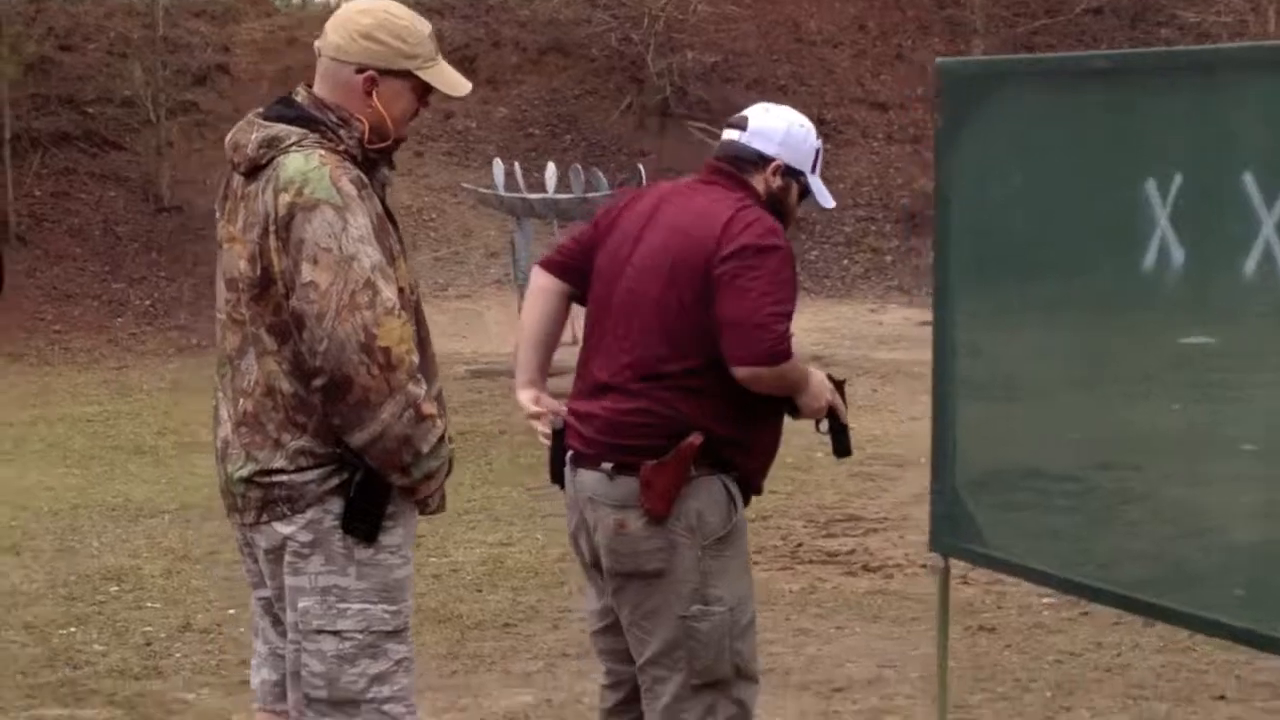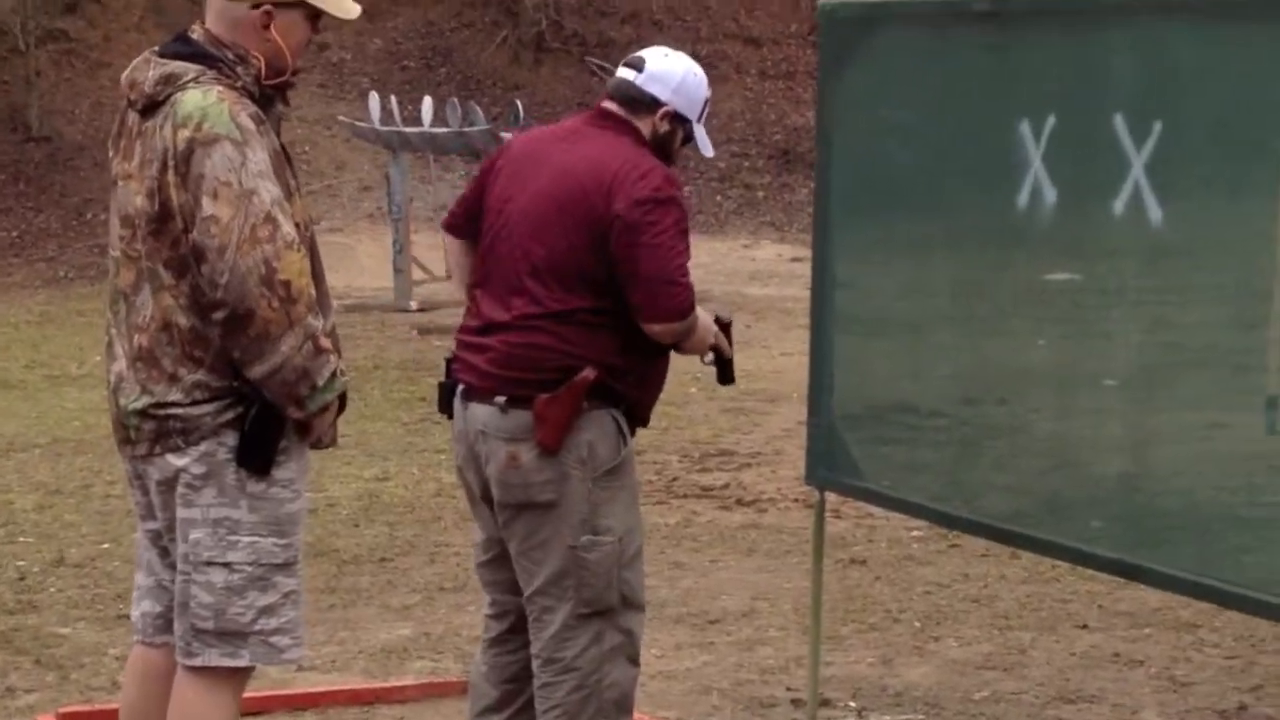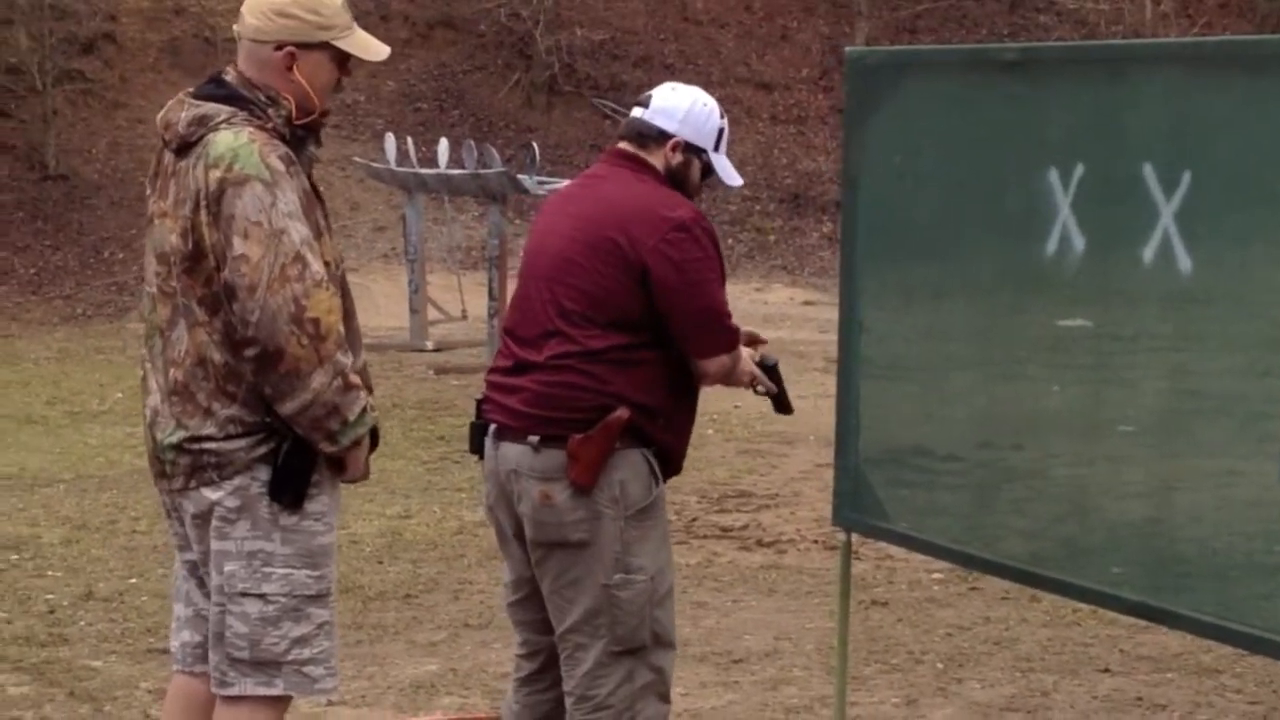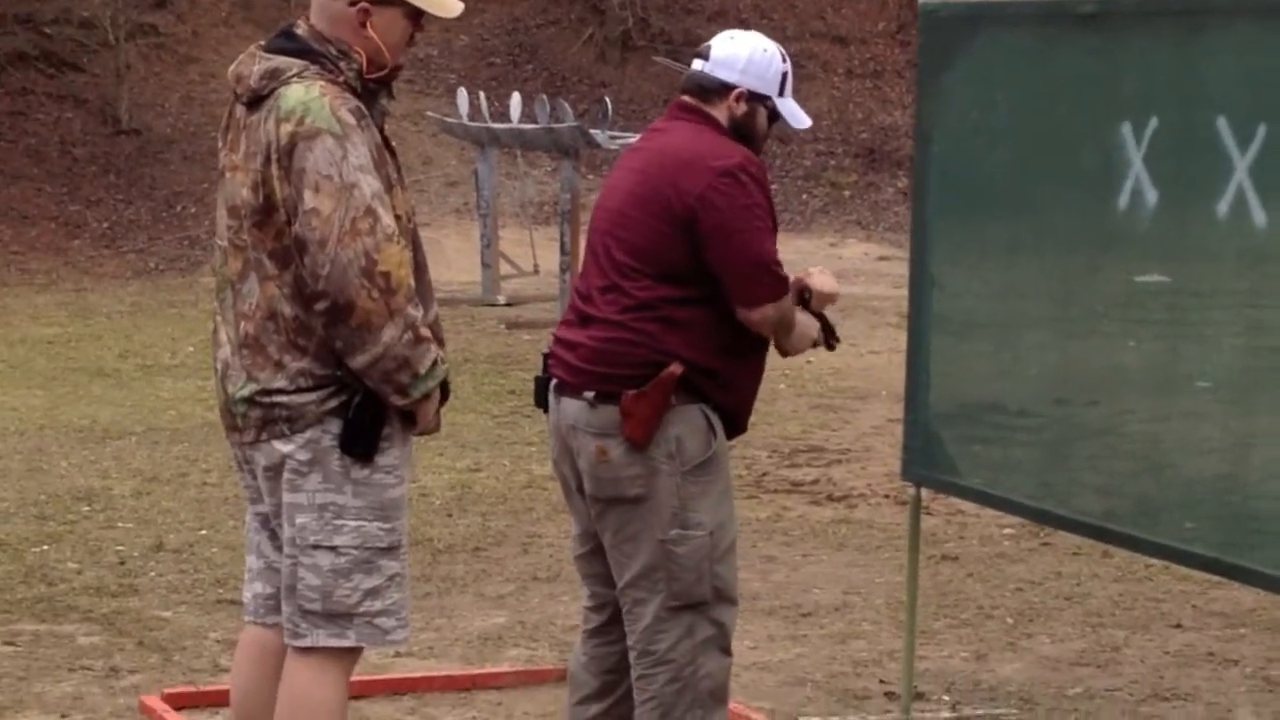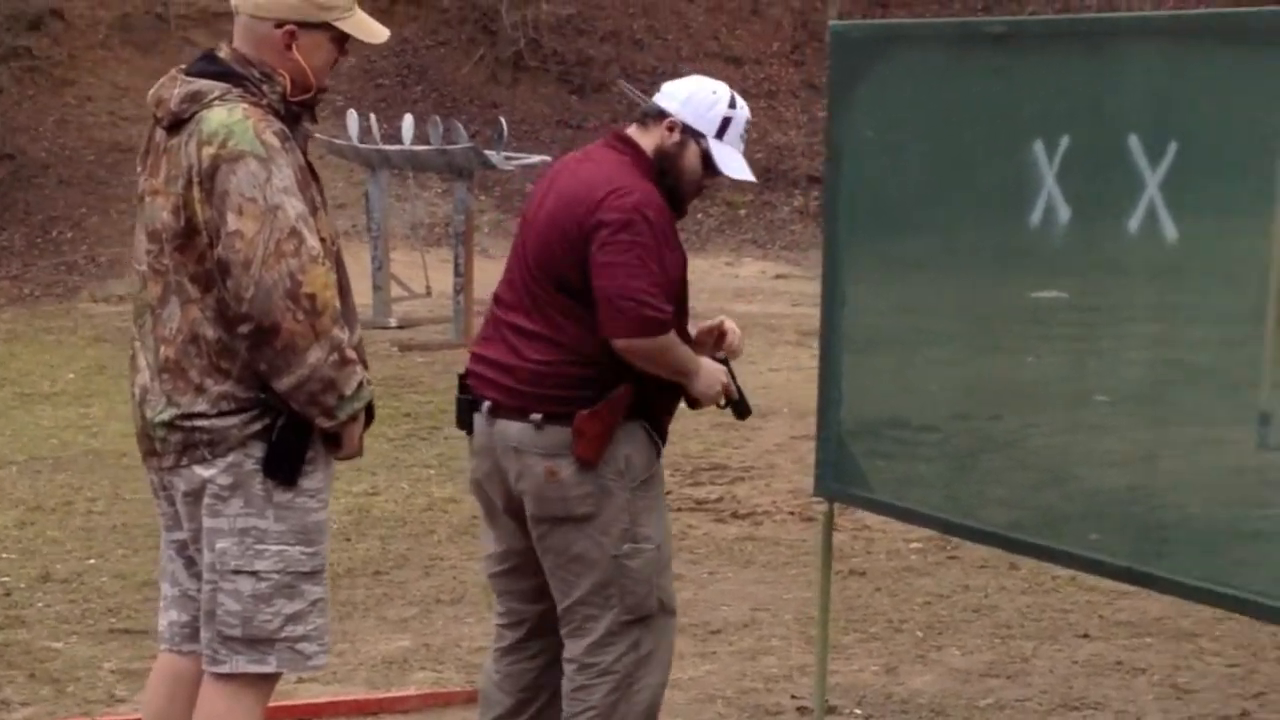
dt=1s
person 1, frame 1
left shoulder: (265, 166)
right shoulder: (321, 183)
right elbow: (359, 355)
right wrist: (425, 464)
left hip: (272, 473)
right hip: (332, 492)
person 1, frame 2
left shoulder: (155, 103)
right shoulder: (219, 119)
right elbow: (257, 285)
right wrist: (317, 393)
left hip: (161, 402)
right hip: (227, 421)
left knee: (164, 631)
right knee: (218, 650)
person 1, frame 3
left shoulder: (192, 143)
right shoulder: (250, 157)
right elbow: (286, 320)
right wrist: (347, 426)
left hip: (196, 440)
right hip: (260, 455)
left knee: (203, 660)
person 1, frame 4
left shoulder: (265, 96)
right shoulder: (323, 113)
right elbow: (358, 276)
right wrist: (419, 380)
left hip: (270, 393)
right hip: (331, 411)
left knee: (274, 613)
right knee: (326, 633)
person 1, frame 5
left shoulder: (183, 121)
right shoulder: (245, 135)
right elbow: (281, 298)
right wrist: (343, 402)
left hip: (184, 418)
right hip: (251, 435)
left knee: (189, 642)
right knee: (244, 660)
person 2, frame 1
left shoulder: (640, 206)
right shoulder: (750, 230)
left elbow: (552, 274)
right elbow: (757, 361)
left wrist: (530, 381)
right wrist: (804, 383)
left hip: (597, 476)
right hip: (668, 496)
person 2, frame 2
left shoulder: (525, 148)
right shoulder: (640, 180)
left elbow: (460, 229)
right elbow: (664, 318)
right wrist: (700, 331)
left hip: (482, 408)
right hip: (560, 429)
left knee: (514, 615)
right knee: (587, 624)
person 2, frame 3
left shoulder: (569, 200)
right shoulder: (668, 219)
right elbow: (712, 360)
left wrist: (717, 341)
right wrist: (737, 363)
left hip: (511, 448)
left knee: (544, 653)
right knee: (617, 666)
person 2, frame 4
left shoulder: (649, 151)
right shoulder: (723, 166)
right elbow: (759, 307)
left wrist: (792, 287)
right wrist: (796, 326)
left hip: (583, 406)
right hip: (648, 423)
left knee: (614, 610)
right knee: (682, 620)
person 2, frame 5
left shoulder: (582, 169)
right shoulder: (631, 200)
right elbow: (635, 333)
left wrist: (689, 337)
right wrist: (695, 371)
left hip: (501, 424)
right hip: (577, 441)
left knee: (526, 623)
right knee: (619, 632)
